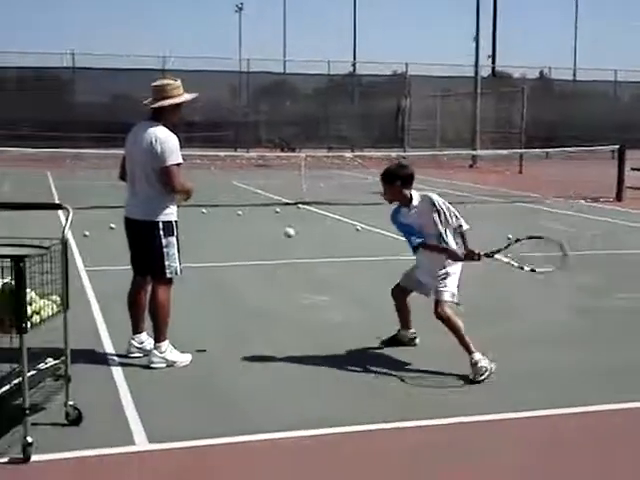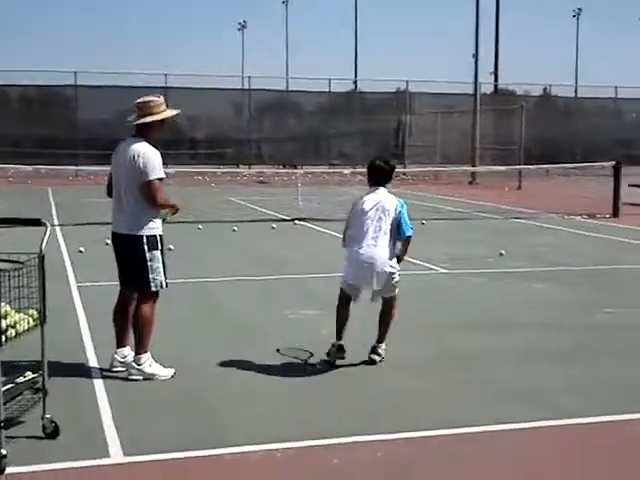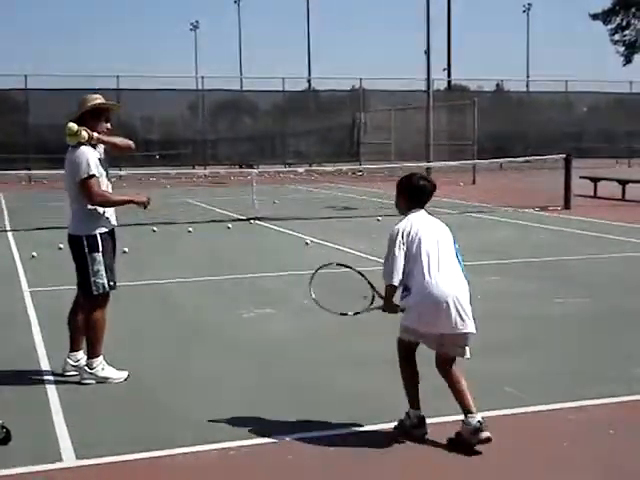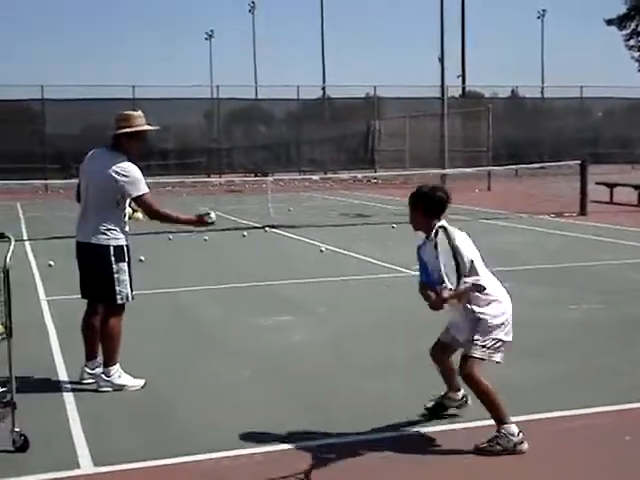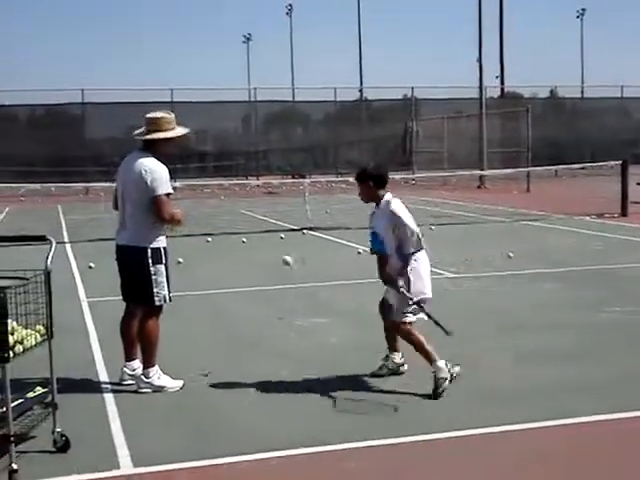
dt=1s
person 1, frame 1
left shoulder: (135, 132)
right shoulder: (165, 137)
left elbow: (124, 174)
right elbow: (174, 184)
right wrist: (188, 189)
left hip: (134, 216)
right hip: (157, 220)
left knee: (141, 278)
right knee: (162, 282)
left ankle: (138, 339)
right ankle: (161, 349)
person 1, frame 2
left shoulder: (121, 148)
right shoulder: (148, 153)
left elbow: (111, 190)
right elbow: (156, 198)
right wrist: (172, 205)
left hip: (121, 231)
right hip: (142, 234)
left knee: (127, 293)
right knee: (147, 296)
left ankle: (122, 353)
right ankle: (141, 361)
person 1, frame 3
left shoulder: (94, 148)
right shoulder: (82, 153)
left elbow: (129, 145)
right elbow: (95, 197)
left wrist: (100, 138)
right wrist: (133, 199)
left hip: (96, 232)
right hip: (92, 234)
left knee: (85, 297)
right knee: (98, 299)
left ankle: (75, 358)
right ankle: (94, 365)
person 1, frame 4
left shoulder: (92, 156)
right shoulder: (125, 169)
left elbow: (80, 196)
right elbow: (153, 211)
right wrist: (192, 220)
left hip: (85, 242)
right hip: (108, 245)
left knee: (95, 306)
right knee: (113, 309)
left ankle: (91, 366)
right ankle: (110, 373)
person 1, frame 5
left shoulder: (128, 162)
right shoulder: (155, 168)
left elbow: (118, 204)
right elbow: (164, 214)
right wrist: (177, 217)
left hip: (126, 244)
right hip: (146, 248)
left knee: (133, 308)
right knee: (151, 311)
left ankle: (131, 367)
right ankle: (149, 374)
person 2, frame 1
left shoulder: (431, 201)
right shoulder: (397, 215)
left elbow: (459, 226)
right elbow: (419, 244)
left wrist: (466, 249)
right wrist: (447, 250)
left hip: (447, 264)
right hip: (425, 263)
left knee: (442, 310)
right knee: (398, 292)
left ankle: (479, 360)
right ankle: (406, 334)
person 2, frame 2
left shoulder: (358, 203)
right shoulder: (396, 203)
left elbow: (346, 240)
right elbow: (406, 237)
right wrist: (398, 257)
left hip: (356, 261)
right hip: (382, 262)
left knee: (344, 298)
right knee: (389, 300)
left ankle: (338, 345)
right ankle: (378, 348)
person 2, frame 3
left shoulder: (402, 228)
right shoulder: (441, 227)
left elbow: (394, 274)
left wrist: (388, 301)
left hip: (427, 296)
right hip: (458, 296)
left knee: (406, 350)
right knee: (446, 363)
left ankle: (415, 417)
right ankle: (474, 422)
person 2, frame 4
left shoulder: (454, 239)
right shoulder: (424, 248)
left elbow: (476, 282)
right elbow: (428, 284)
left wrist: (450, 297)
right wrist: (434, 297)
left hip: (489, 309)
right hip: (468, 312)
left knee: (468, 369)
right knee: (438, 353)
left ankle: (510, 434)
right ankle: (455, 395)
person 2, frame 5
left shoulder: (393, 208)
right shoulder: (376, 215)
left elbow: (414, 243)
right elbow: (380, 250)
left wrist: (401, 271)
right wrist: (384, 273)
left hip: (411, 274)
right hip: (395, 274)
left knee: (402, 325)
right knee: (385, 308)
left ankle: (442, 368)
right ankle: (394, 358)
